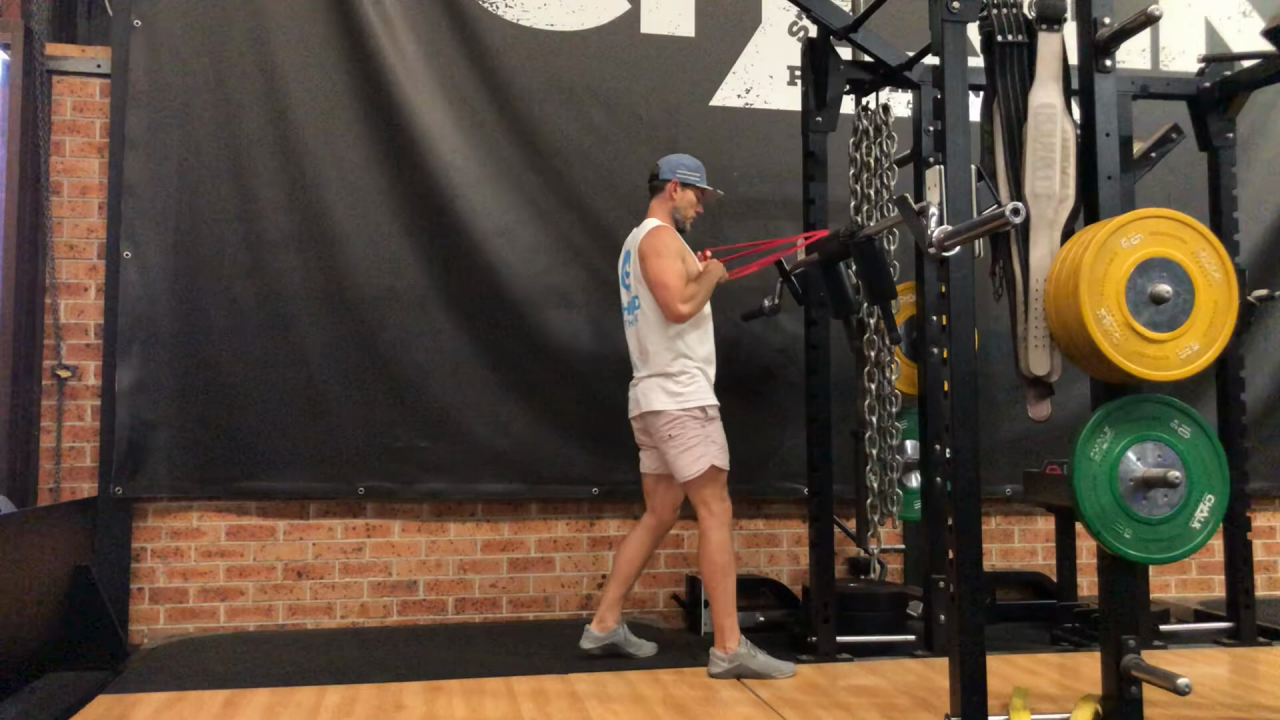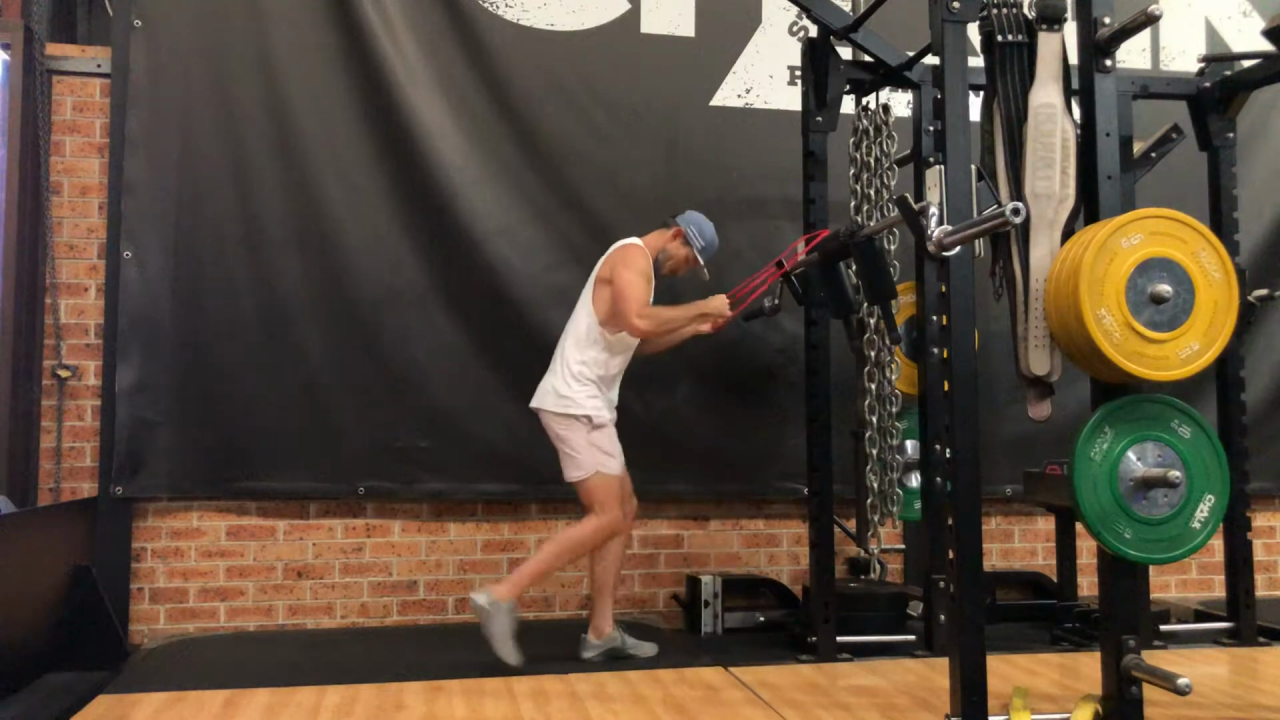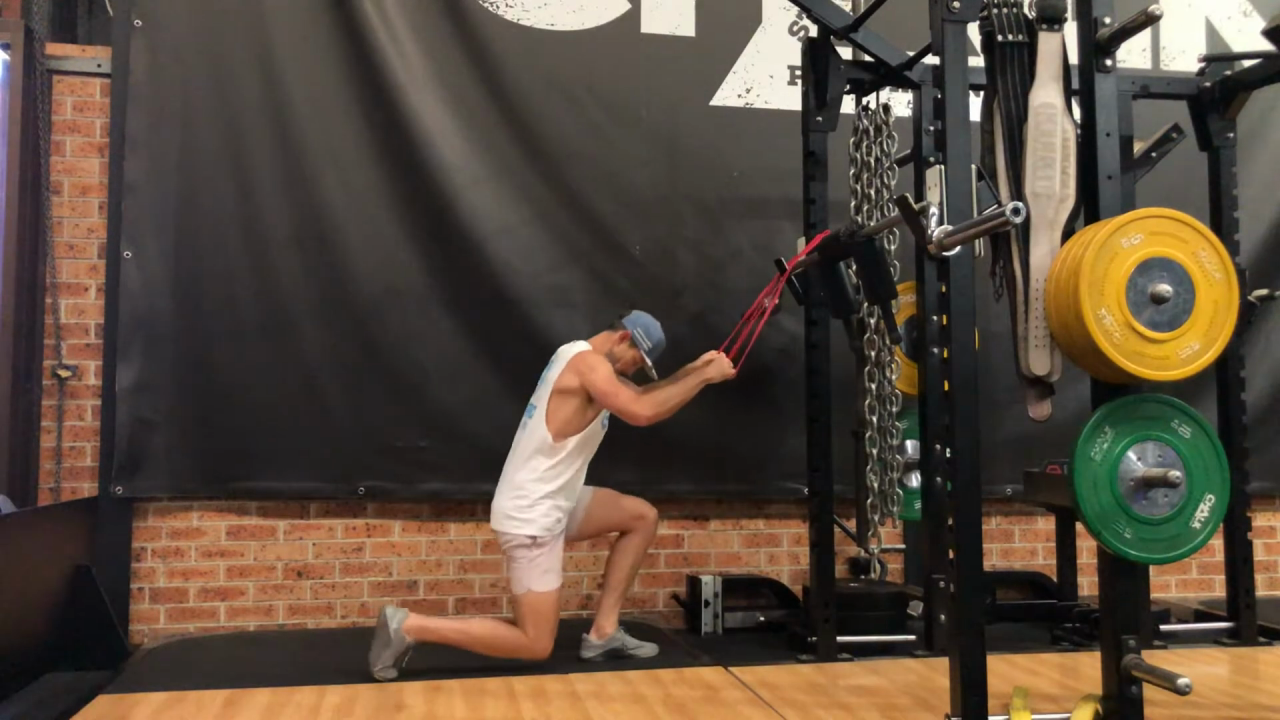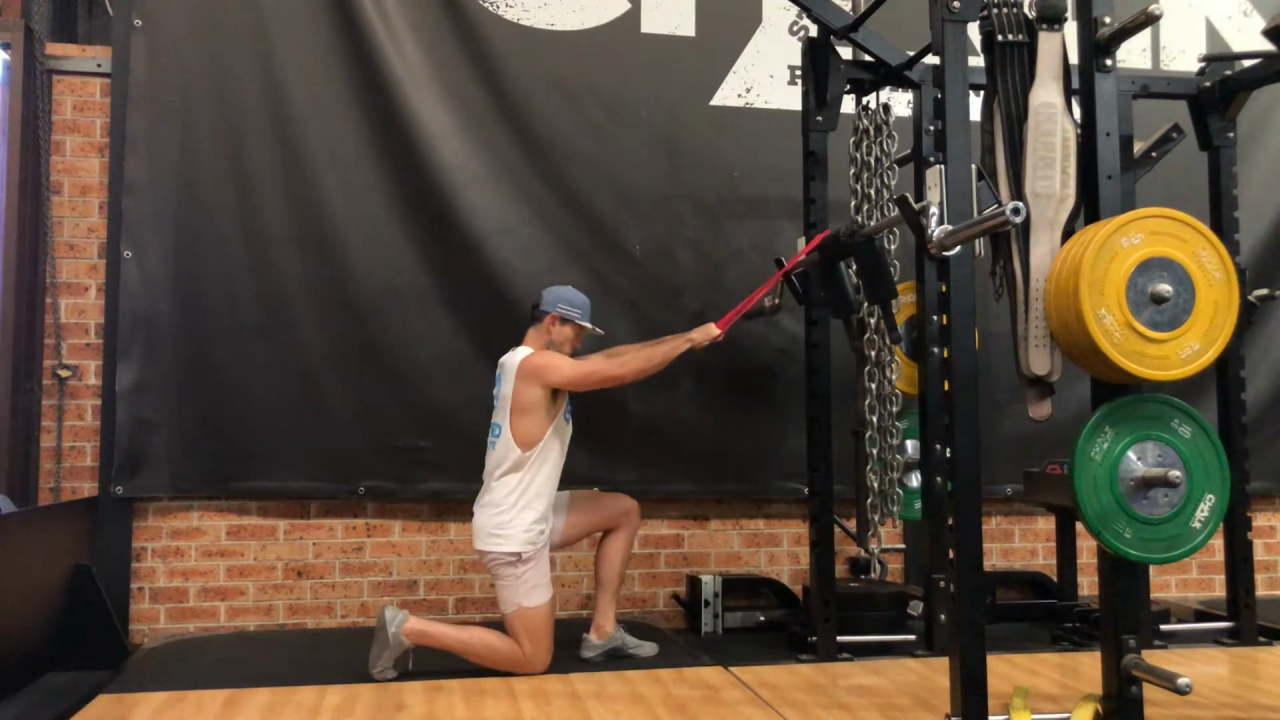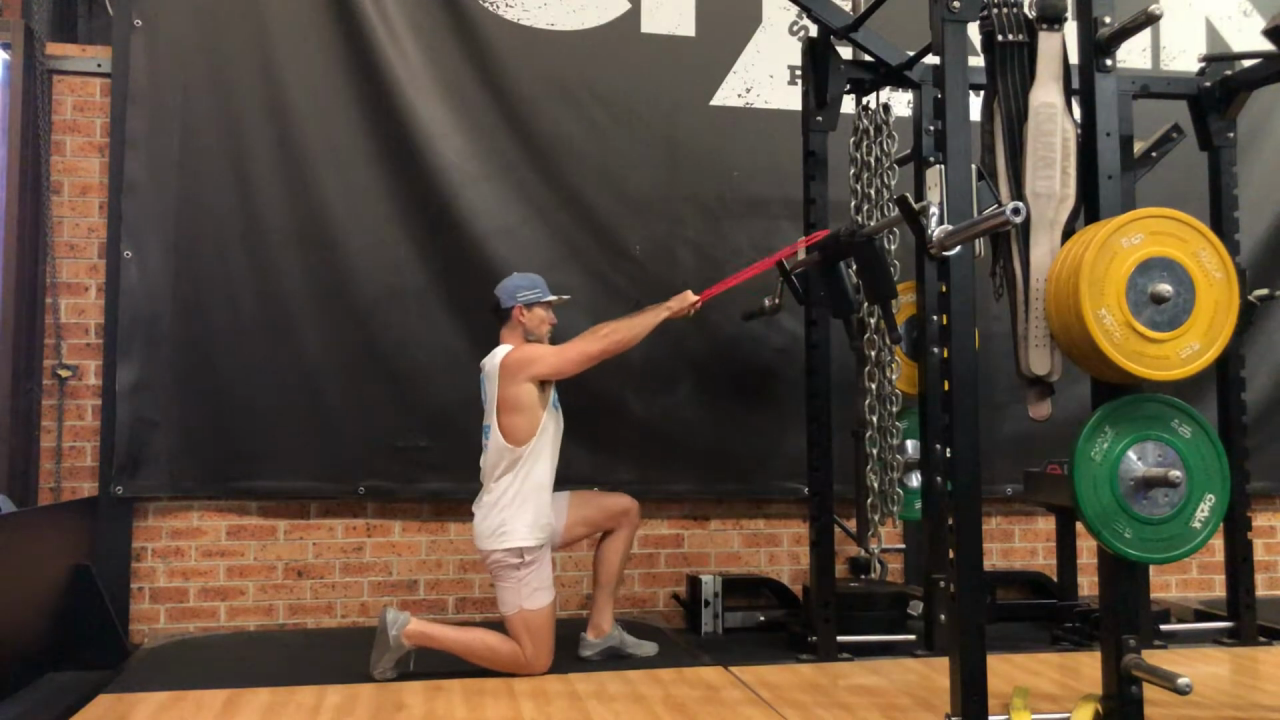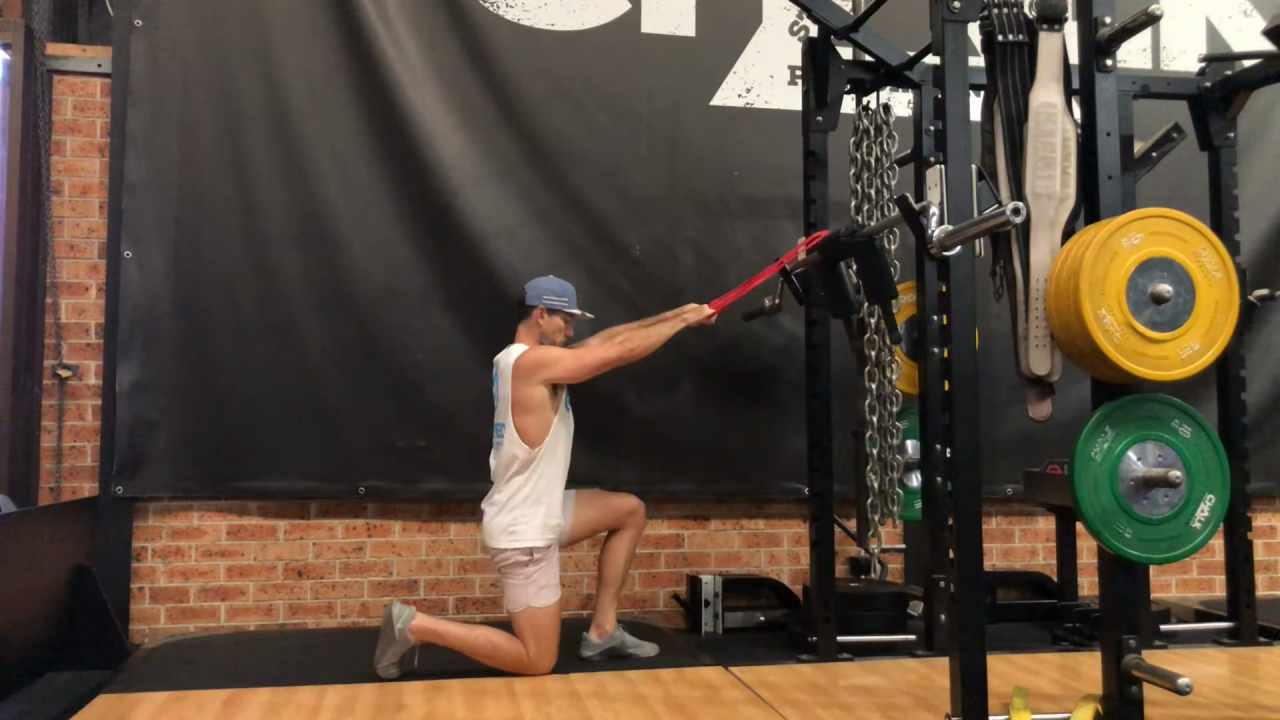
dt=0.5s
person 1, frame 1
left shoulder: (637, 242)
right shoulder: (660, 236)
right elbow: (680, 306)
left wrist: (700, 274)
right wrist: (709, 277)
left hip: (655, 399)
right hip: (680, 399)
left knee: (659, 515)
right knee: (716, 514)
left ankle: (603, 626)
right ankle: (730, 649)
person 1, frame 2
left shoulder: (634, 264)
right shoulder: (633, 254)
left elbow: (636, 342)
right elbow: (640, 323)
left wrist: (698, 327)
right wrist: (700, 307)
left hip: (587, 404)
right hip: (575, 402)
left knee: (623, 510)
right knee: (609, 516)
left ankle: (602, 632)
right ankle: (501, 597)
person 1, frame 3
left shoulder: (579, 359)
right shoulder: (587, 361)
left elbow: (637, 398)
right elbow: (641, 412)
left wrist: (692, 369)
right wrist: (706, 377)
left hip: (550, 501)
right hip: (529, 515)
left knee: (643, 518)
right knee: (536, 643)
left ankle: (603, 633)
right ankle: (407, 626)
person 1, frame 4
left shoulder: (527, 362)
right shoulder: (536, 365)
left elbow: (607, 357)
right elbow: (621, 370)
left wrist: (678, 339)
right wrist: (689, 340)
left hip: (527, 516)
right hip: (513, 535)
left knee: (625, 511)
right knee: (532, 660)
left ankle: (603, 632)
right ankle: (407, 628)
person 1, frame 5
left shoulder: (514, 360)
right shoulder: (518, 361)
left elbow: (592, 337)
right elbow: (606, 344)
left wrist: (663, 312)
right wrist: (669, 308)
left hip: (529, 514)
right hip: (514, 532)
left knee: (624, 510)
right knee: (533, 661)
left ankle: (599, 632)
right ankle: (407, 630)
person 1, frame 6
left shoulder: (521, 359)
right shoulder: (533, 362)
left elbow: (605, 339)
right elbow: (622, 351)
left wrist: (676, 313)
right wrist: (685, 321)
left hip: (535, 514)
right hip: (523, 532)
left knee: (630, 511)
right knee: (536, 661)
left ankle: (603, 631)
right ankle: (414, 625)
